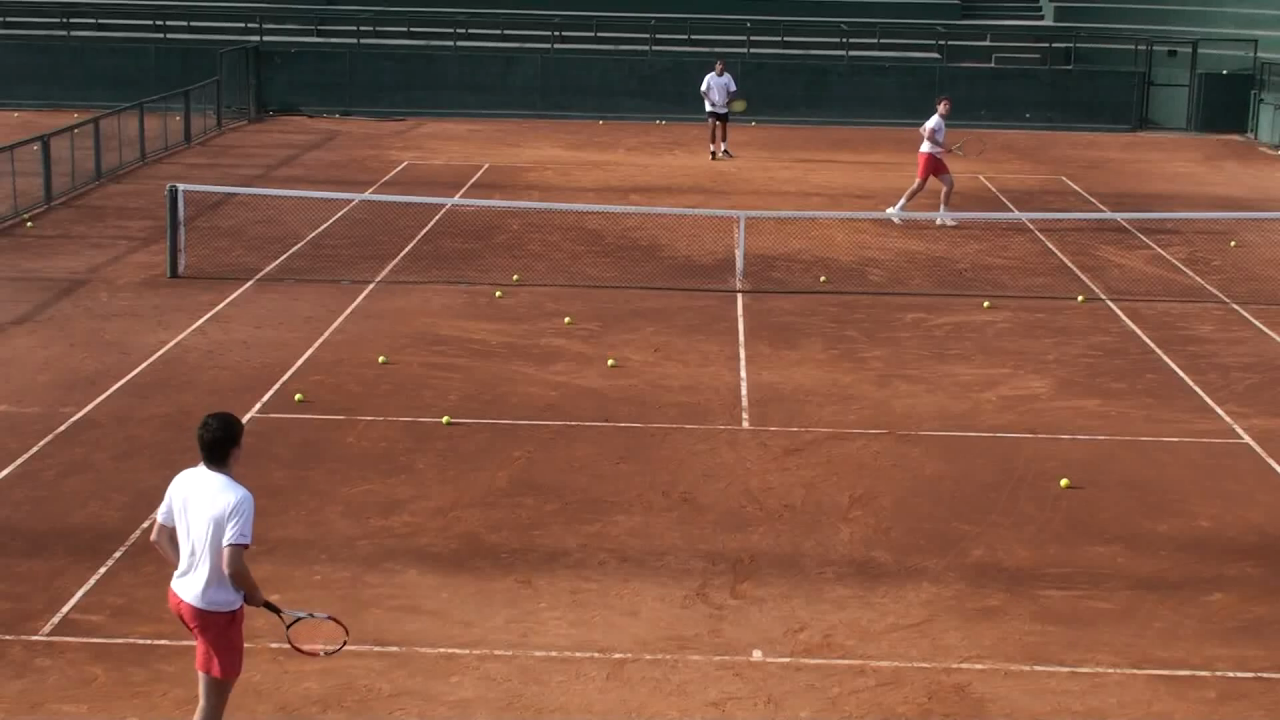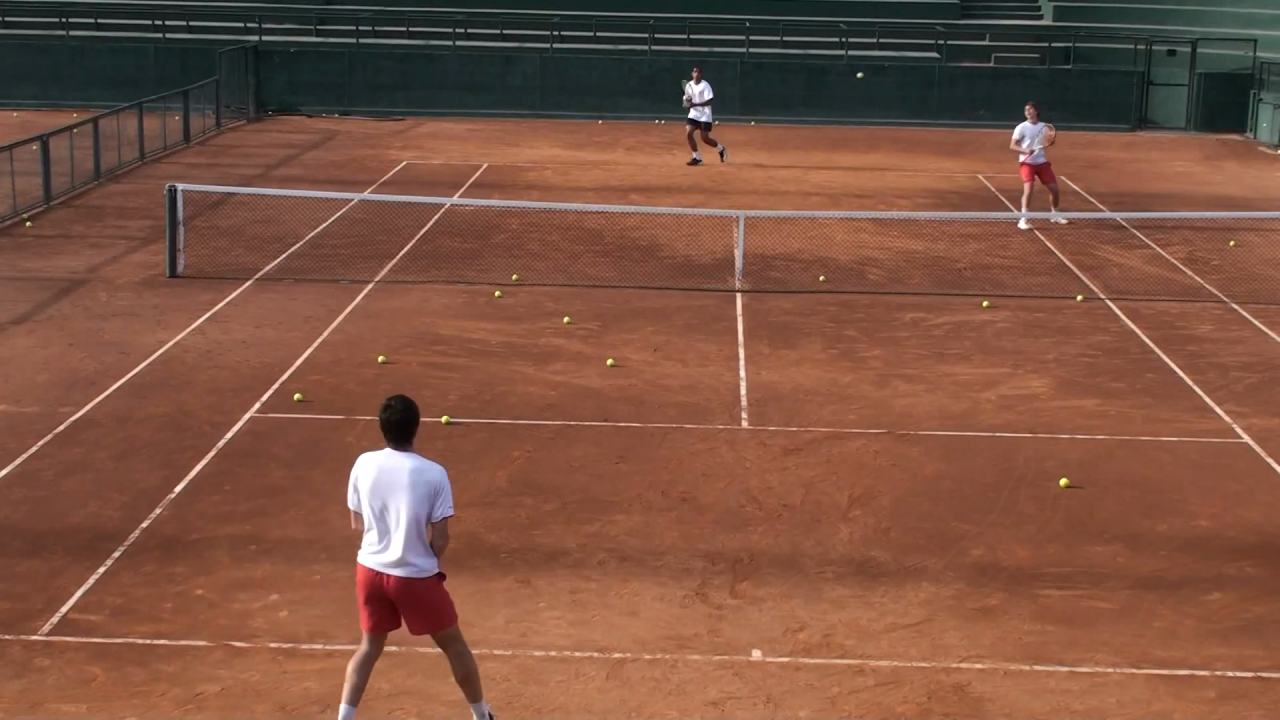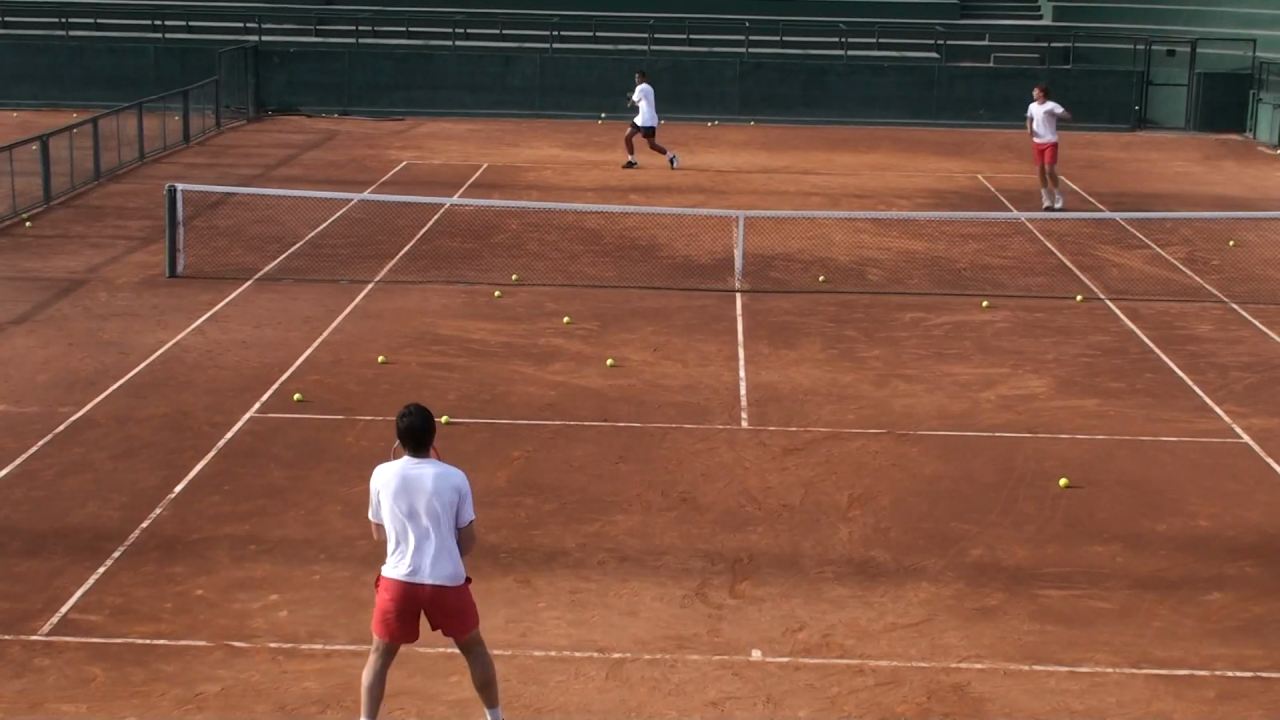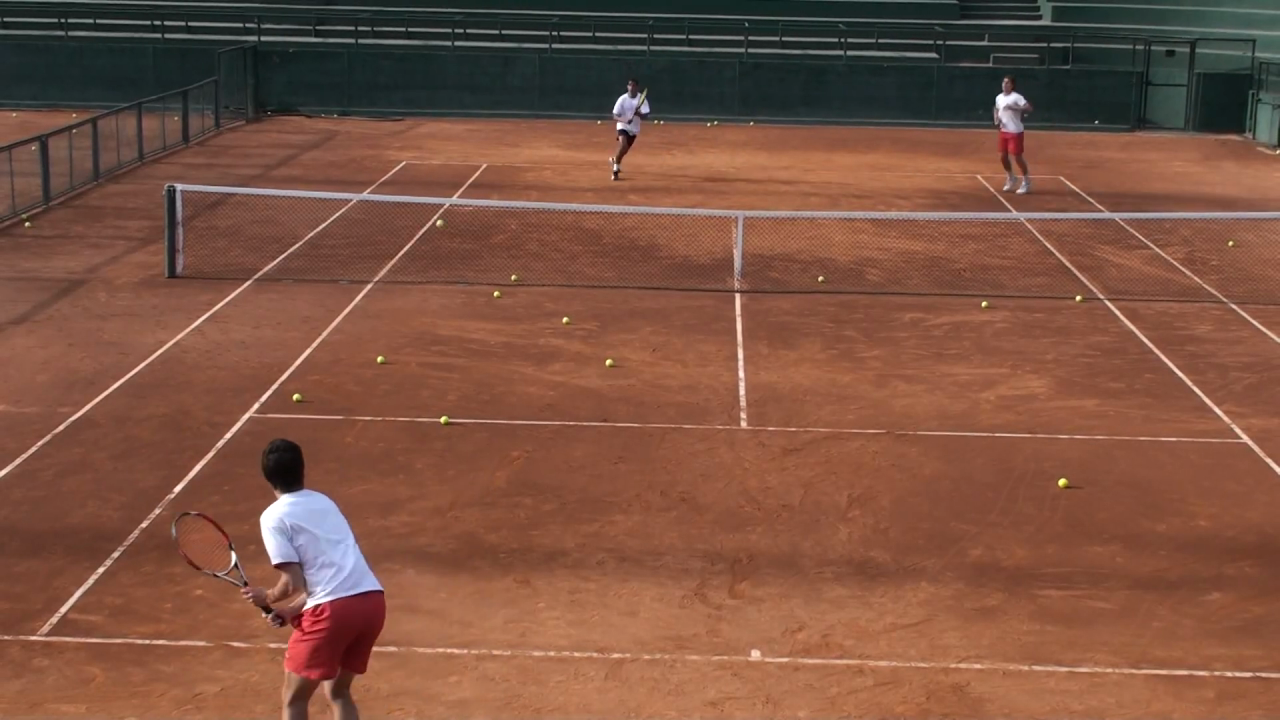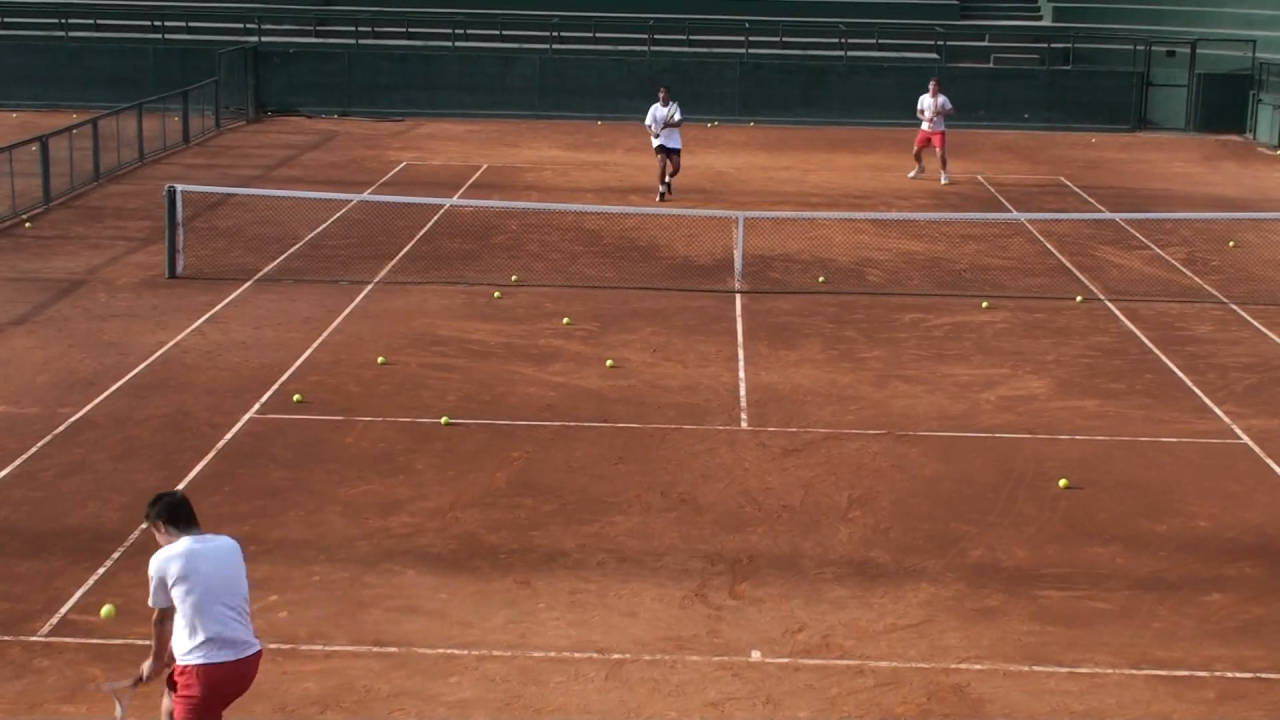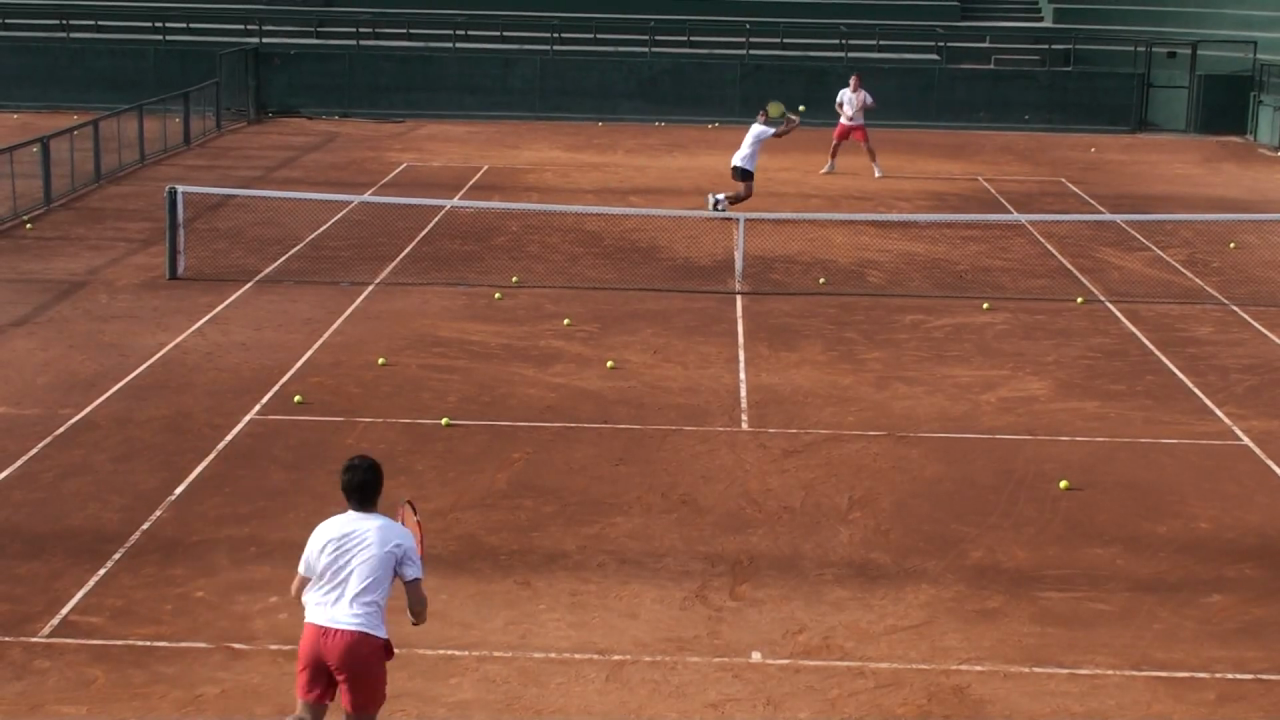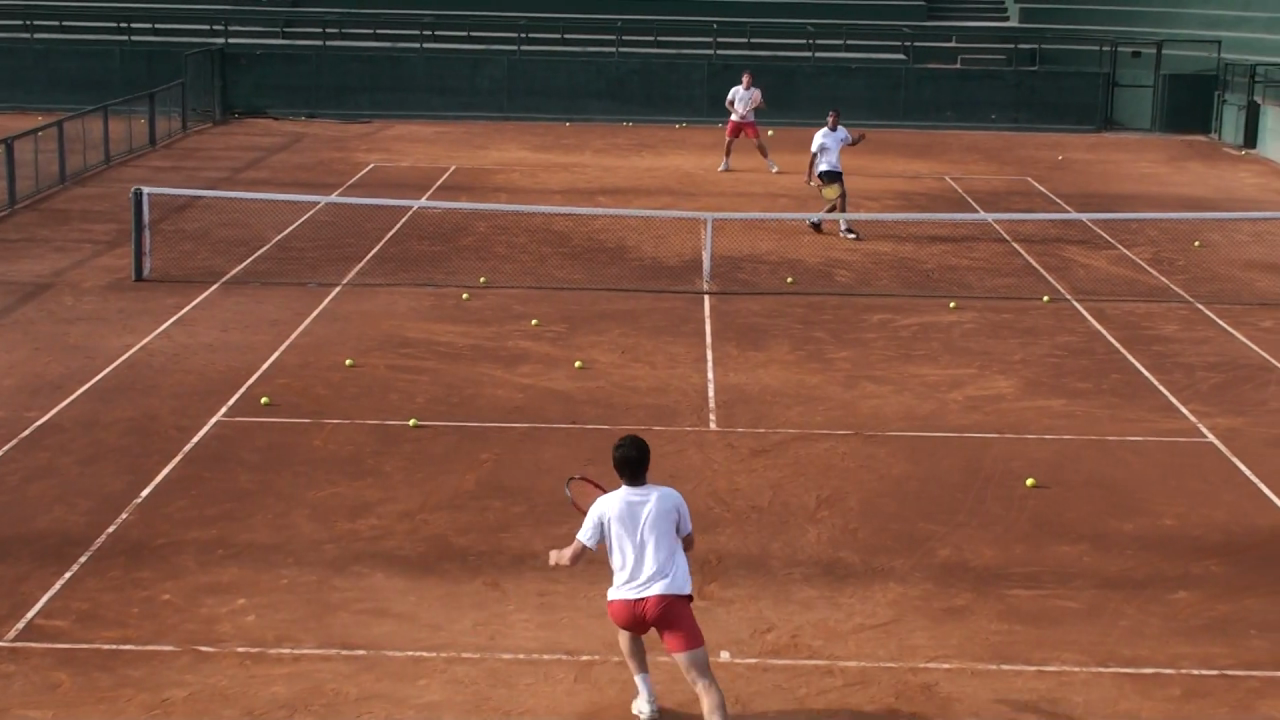
dt=0.7s
person 1, frame 1
left shoulder: (182, 481)
right shoulder: (238, 498)
left elbow: (158, 536)
right elbow: (232, 566)
right wrist: (254, 593)
left hip: (182, 595)
right hip: (216, 607)
person 1, frame 2
left shoulder: (364, 465)
right shoulder: (434, 473)
left elbow: (357, 523)
right elbow: (439, 539)
left hip: (370, 570)
right hip: (420, 576)
left knee: (370, 648)
right knee: (454, 645)
person 1, frame 3
left shoulder: (382, 475)
right shoulder: (455, 478)
left elbow: (379, 533)
right elbow: (467, 542)
left hip: (398, 581)
right hip: (449, 581)
left knee: (380, 656)
right knee: (474, 649)
person 1, frame 4
left shoulder: (274, 517)
right shoulder: (323, 502)
left elbow: (293, 583)
left wrist: (267, 597)
right wrist: (292, 610)
left hip: (333, 611)
right hip: (371, 601)
right knee: (338, 693)
person 1, frame 5
left shoulder: (163, 561)
right shoulder: (230, 546)
left elbow: (162, 620)
left wrist: (155, 661)
left hip: (207, 669)
right hip: (247, 659)
person 1, frame 6
left shoulder: (325, 530)
right shoulder: (399, 535)
left elbow: (298, 590)
right elbow: (417, 600)
right wrist: (419, 617)
left hip: (315, 633)
right hip: (361, 640)
person 1, frame 7
left shoulder: (603, 506)
right shoulder: (670, 498)
left elbow: (571, 557)
right elbow: (688, 544)
left wrist: (556, 556)
left hip: (625, 602)
right hip: (668, 599)
left knee: (629, 629)
right knee: (702, 678)
